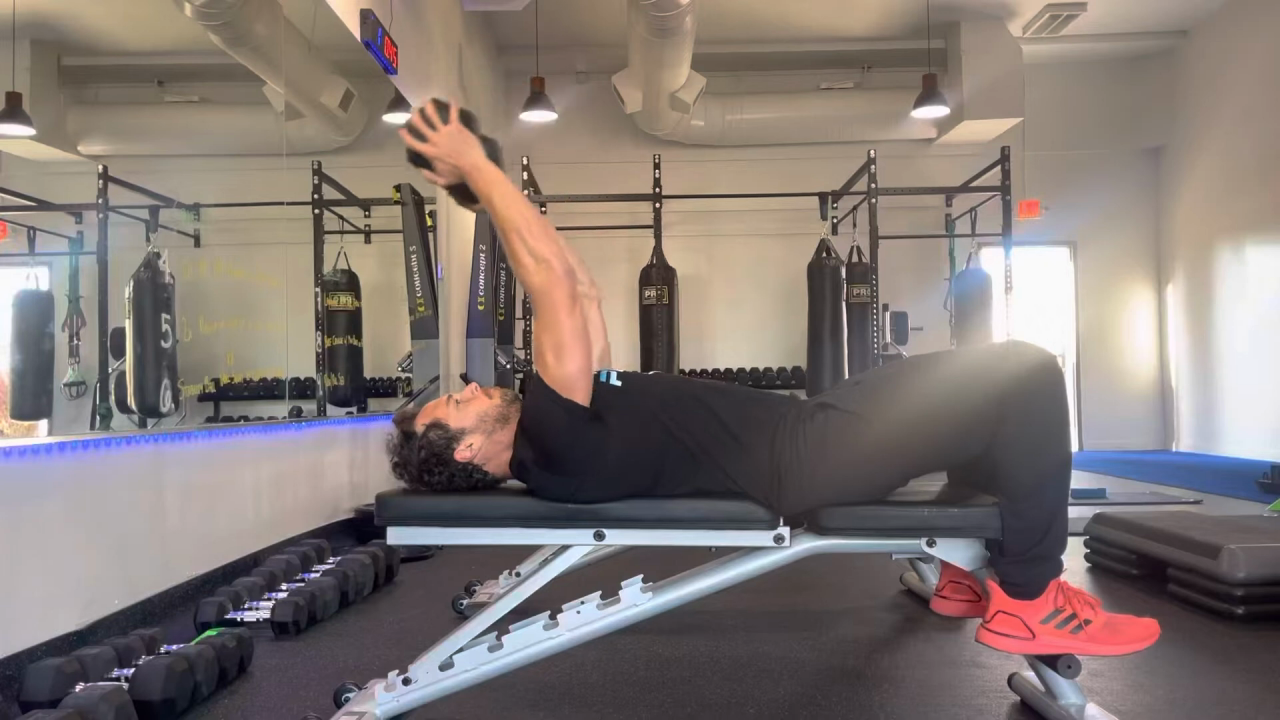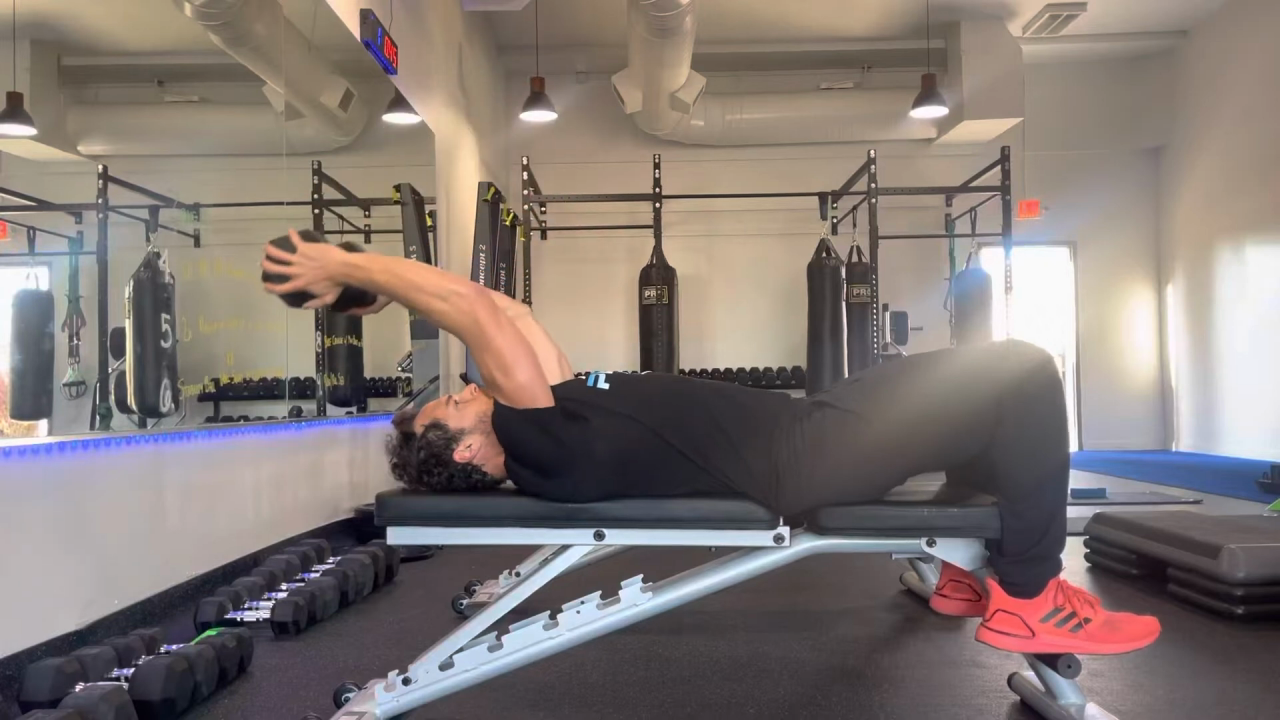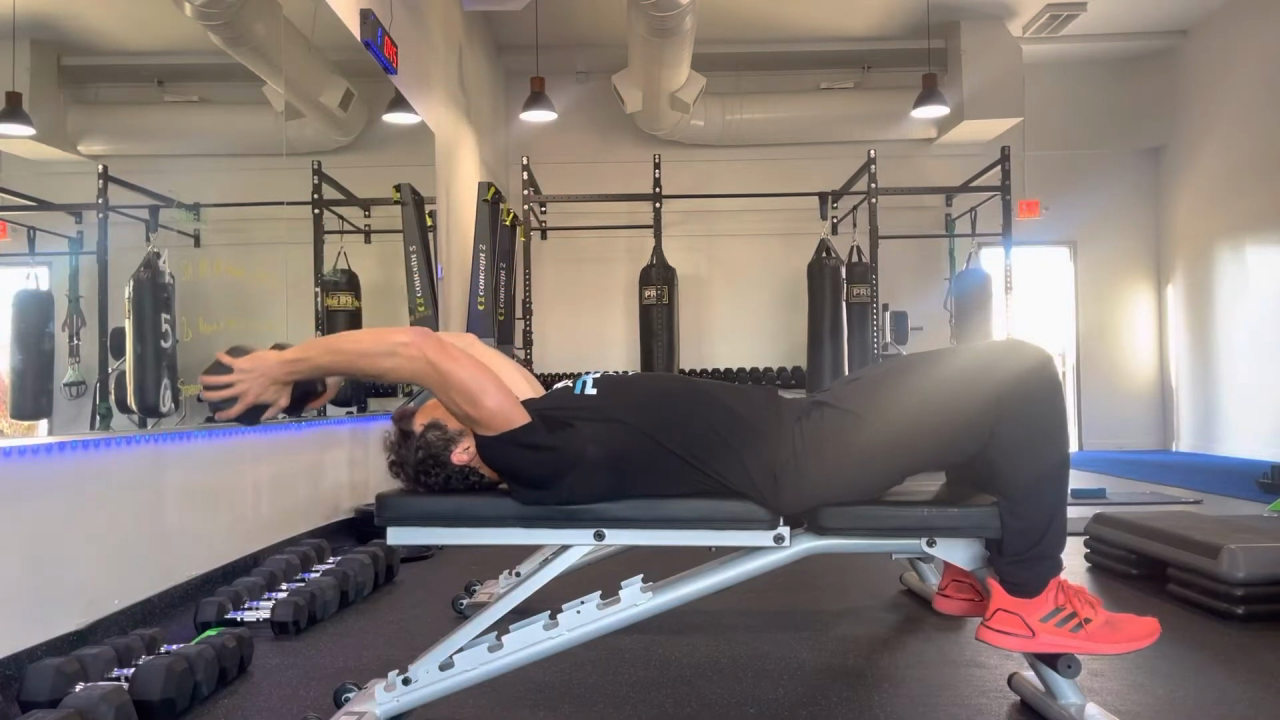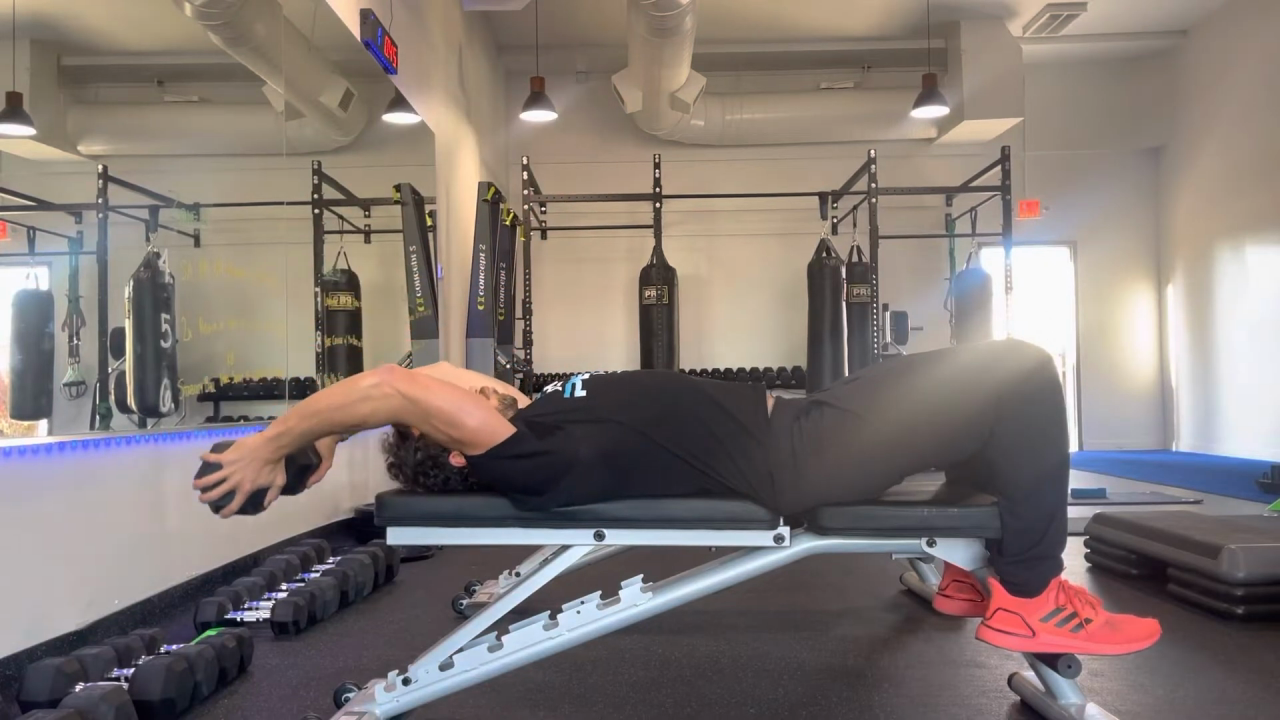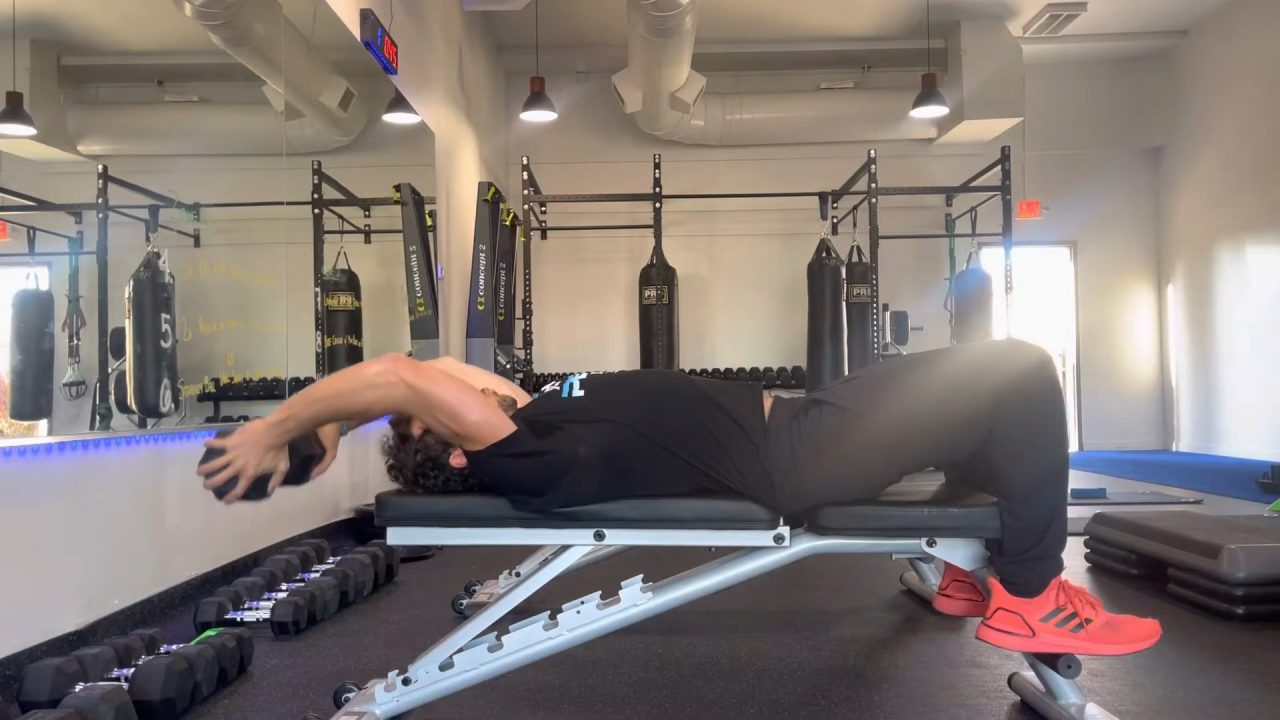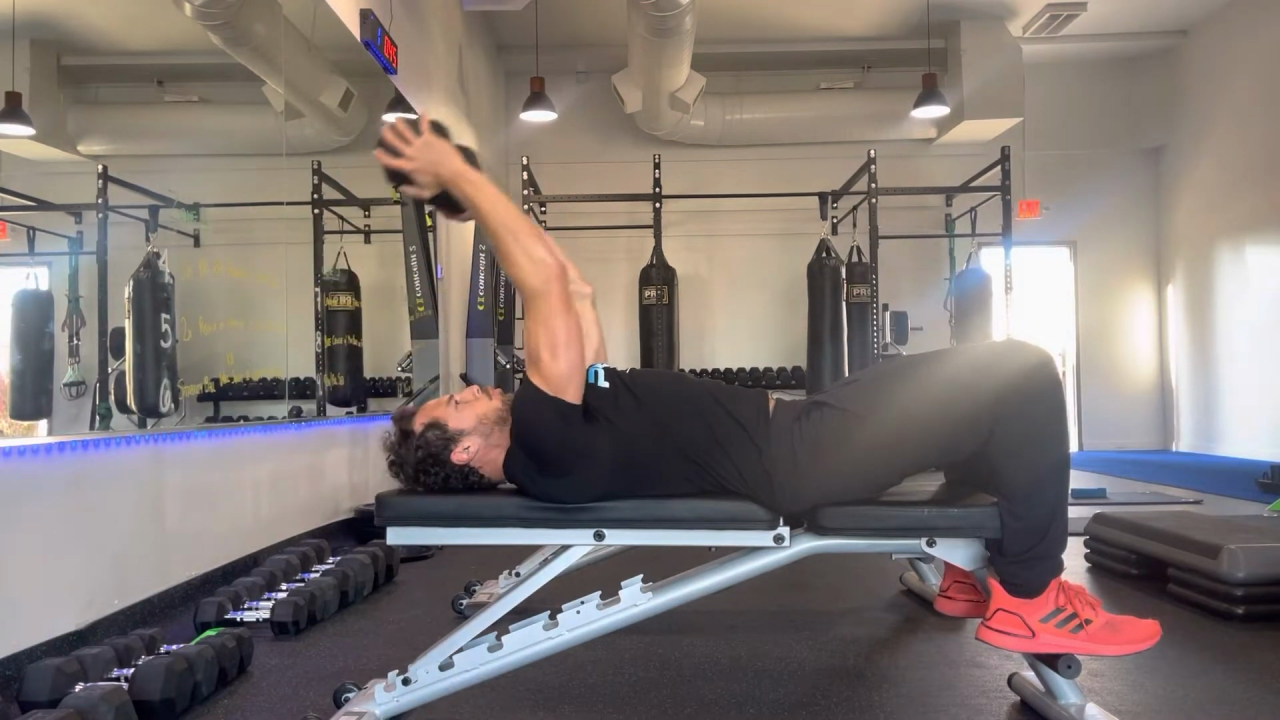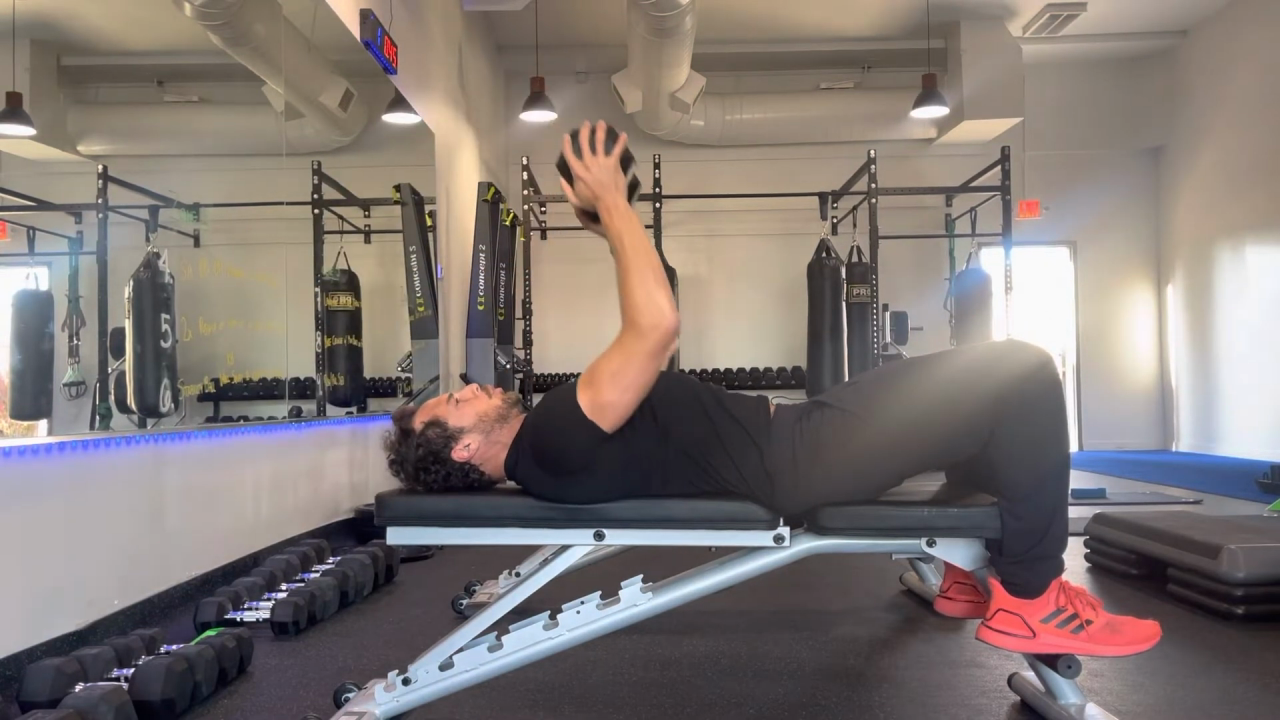
dt=0.7s
person 1, frame 1
left shoulder: (555, 432)
right shoulder: (555, 448)
left elbow: (572, 296)
right elbow: (559, 283)
left wrist: (481, 181)
right wrist: (476, 165)
left hip: (805, 424)
right hip: (807, 459)
left knee: (994, 380)
right knee: (1026, 375)
left ankle: (977, 570)
right ankle: (1027, 601)
person 1, frame 2
left shoulder: (552, 423)
right shoulder: (547, 456)
left elbow: (500, 317)
right elbow: (479, 311)
left wrist: (359, 277)
right wrist: (346, 266)
left hip: (800, 422)
right hip: (804, 459)
left knee: (992, 372)
right knee: (1023, 375)
left ankle: (975, 568)
right ankle: (1024, 600)
person 1, frame 3
left shoulder: (539, 419)
right shoulder: (537, 460)
left elbow: (457, 349)
right elbow: (428, 350)
left wrist: (300, 361)
right wrist: (283, 366)
left hip: (797, 417)
right hip: (803, 458)
left knee: (988, 377)
right knee: (1021, 372)
left ankle: (970, 568)
right ankle: (1027, 598)
person 1, frame 4
left shoulder: (533, 417)
right shoulder: (527, 462)
left elbow: (428, 378)
right elbow: (400, 386)
left wrist: (317, 433)
right wrist: (270, 445)
left hip: (798, 417)
right hip: (803, 459)
left knee: (991, 375)
right knee: (1022, 370)
left ankle: (971, 570)
right ankle: (1028, 599)
person 1, frame 5
left shoulder: (535, 418)
right shoulder: (529, 463)
left elbow: (418, 371)
right elbow: (404, 378)
left wrist: (318, 417)
right wrist: (270, 429)
left hip: (796, 414)
right hip: (799, 455)
left knee: (988, 380)
right knee: (1019, 372)
left ankle: (971, 567)
right ankle: (1028, 597)
person 1, frame 6
left shoulder: (554, 424)
right shoulder: (545, 449)
left elbow: (572, 293)
right elbow: (549, 288)
left wrist: (466, 185)
right wrist: (458, 174)
left hip: (797, 426)
right hip: (800, 458)
left knee: (990, 380)
right knee: (1023, 376)
left ankle: (980, 569)
right ankle: (1027, 603)
person 1, frame 7
left shoulder: (554, 427)
right shoulder: (554, 447)
left elbow: (640, 337)
right elbow: (657, 322)
left wrist: (606, 215)
right wrist: (610, 200)
left hip: (795, 428)
right hip: (799, 459)
left knee: (988, 389)
right knee: (1022, 376)
left ankle: (975, 572)
right ankle: (1029, 600)
